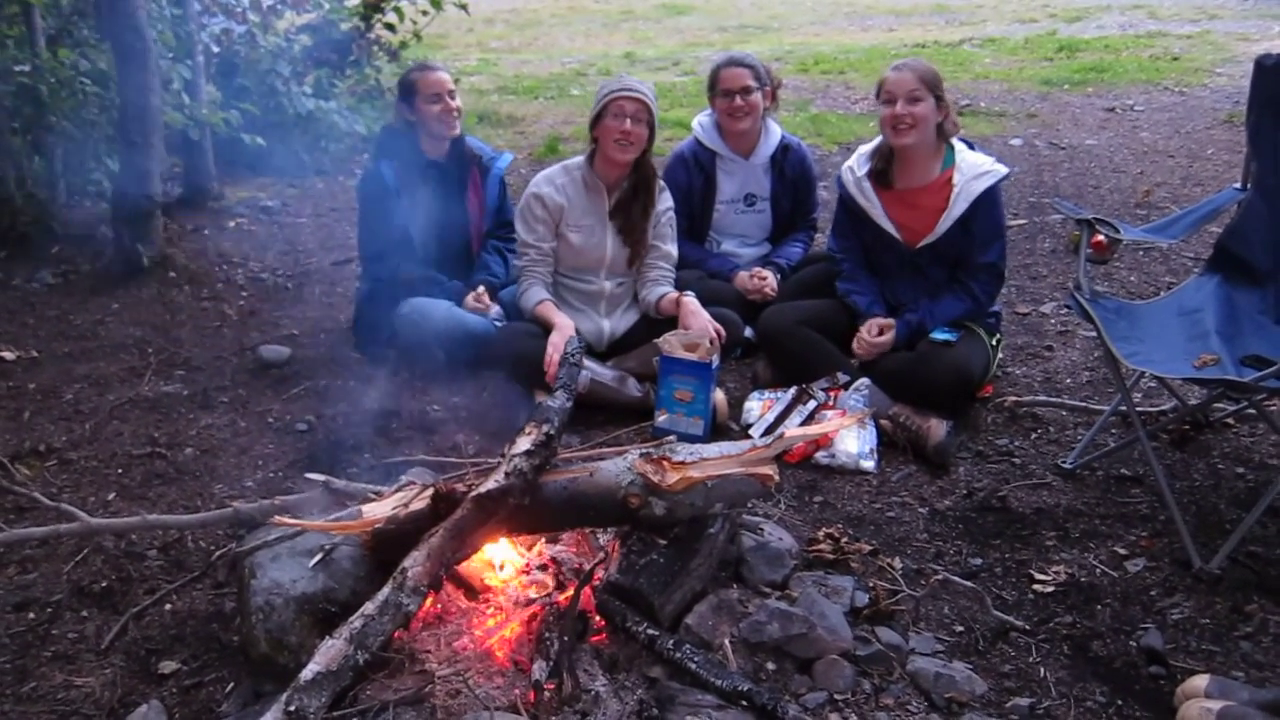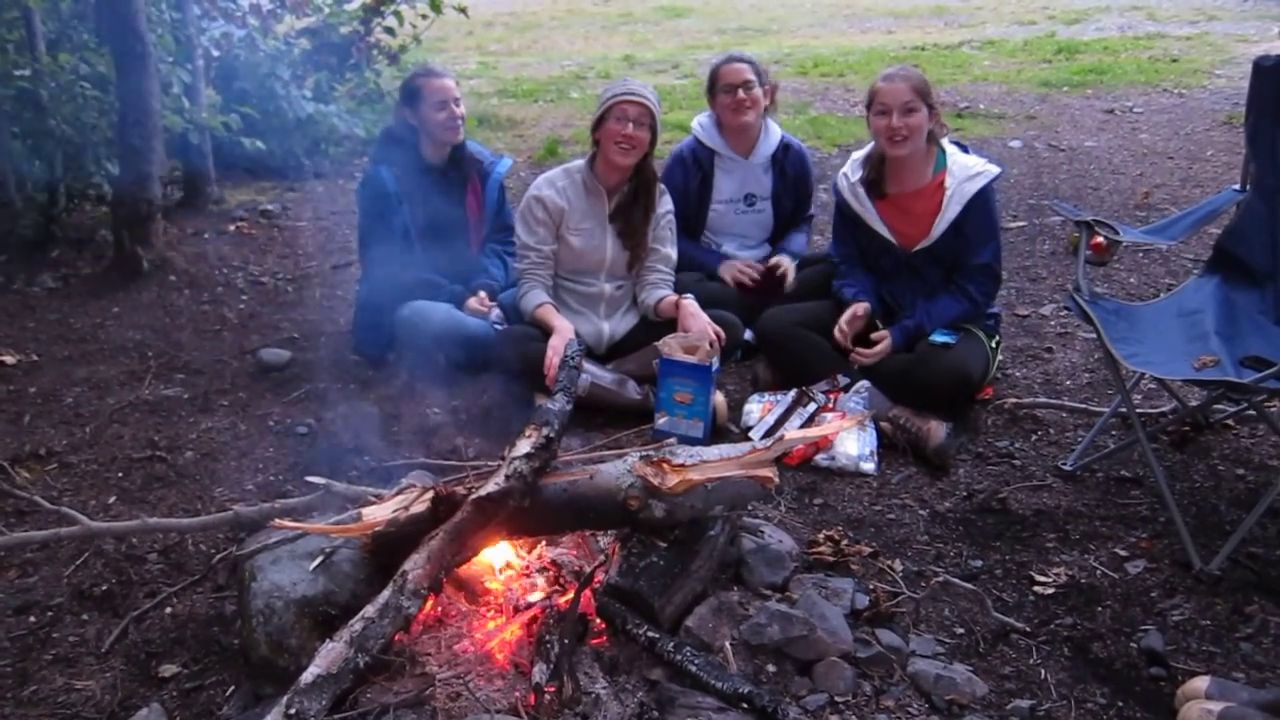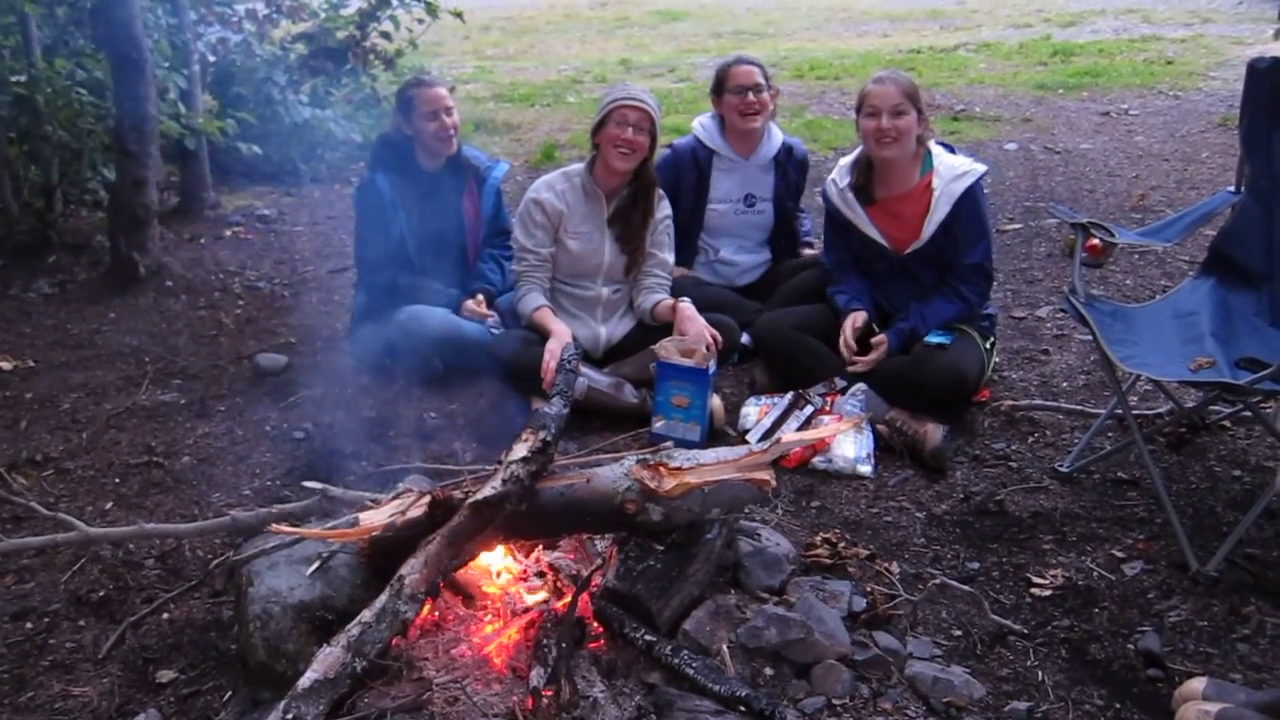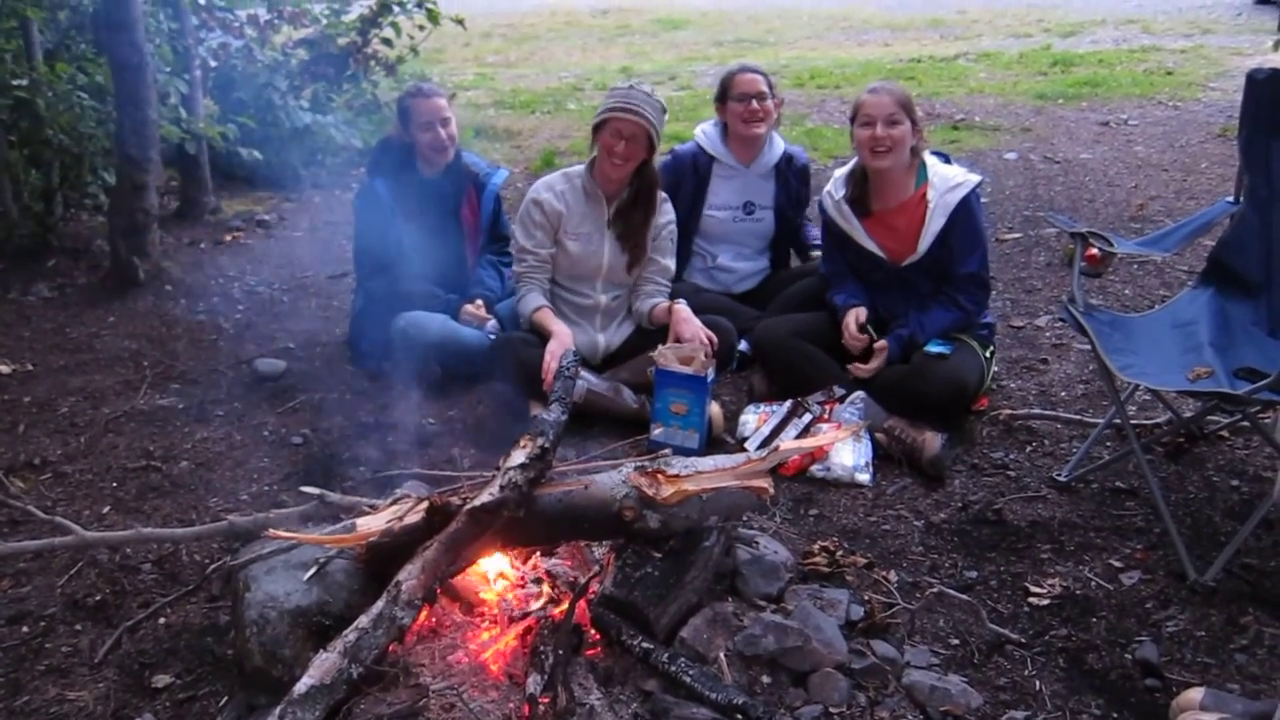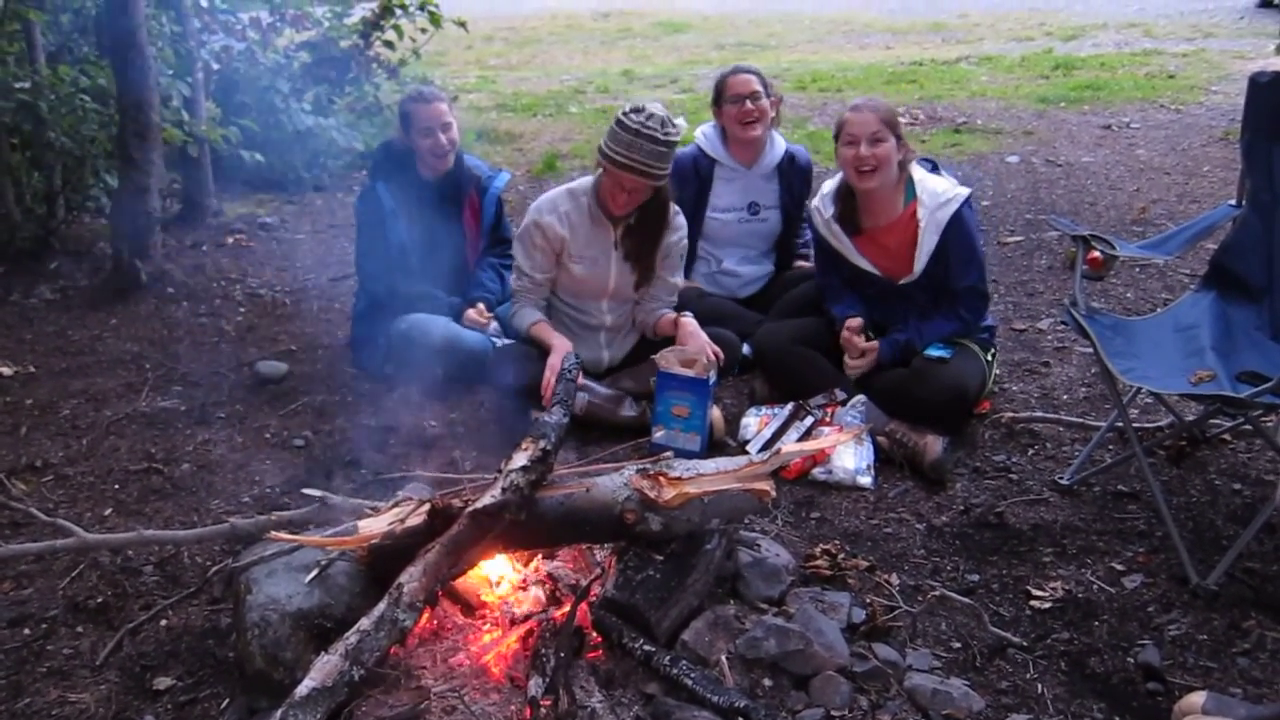
dt=0.4s
person 1, frame 1
left shoulder: (975, 182)
right shoulder: (859, 175)
left elbow: (981, 282)
right elbow: (849, 260)
left wrist: (905, 329)
right wrist: (870, 316)
left hip: (954, 319)
right hip: (879, 312)
left knee: (951, 372)
right knee: (776, 325)
left ankle: (822, 374)
right ankle: (894, 412)
person 1, frame 2
left shoulder: (968, 184)
right shoulder: (854, 181)
left elbow: (978, 284)
right elbow: (849, 262)
left wrist: (902, 335)
right wrist: (859, 303)
left hip: (952, 322)
right hip: (878, 314)
left knee: (950, 374)
right knee: (774, 326)
left ankle: (826, 379)
right ankle: (893, 413)
person 1, frame 3
left shoulder: (958, 184)
right shoulder: (843, 186)
left elbow: (970, 284)
right elbow: (842, 268)
left wrist: (898, 339)
right wrist: (853, 311)
left hip: (948, 323)
right hip: (872, 318)
left knee: (947, 375)
right knee: (771, 331)
left ankle: (821, 381)
right ankle: (891, 416)
person 1, frame 4
left shoulder: (953, 193)
right shoulder: (839, 196)
left elbow: (968, 294)
right elbow: (839, 274)
left wrist: (898, 344)
right wrist: (852, 310)
left hip: (946, 331)
right hip: (871, 326)
left knee: (946, 384)
right knee: (770, 338)
left ankle: (820, 390)
right ankle: (889, 425)
person 1, frame 5
left shoulder: (944, 206)
right shoulder: (828, 210)
left elbow: (968, 305)
right elbow: (835, 287)
left wrist: (890, 349)
right wrist: (849, 322)
left hip: (947, 336)
right hip: (870, 333)
left knee: (947, 390)
right knee: (772, 343)
left ankle: (825, 394)
right ankle: (888, 427)
person 2, frame 1
left shoulder: (657, 195)
right shoulder: (549, 188)
left elbow: (655, 281)
right elbow: (533, 282)
left wrist: (684, 302)
right wrist: (560, 323)
left hip: (628, 332)
right hip: (567, 331)
left knee: (725, 326)
right knee: (509, 342)
right ankle: (650, 393)
person 2, frame 2
left shoulder: (657, 199)
right shoulder: (550, 191)
left elbow: (653, 285)
right elbow: (532, 284)
left wrist: (683, 304)
right wrist: (560, 326)
left hip: (628, 335)
right hip: (567, 335)
left knee: (725, 329)
right knee: (511, 344)
left ankle: (579, 383)
right ankle: (651, 396)
person 2, frame 3
left shoulder: (655, 204)
right shoulder: (548, 194)
left elbow: (650, 290)
right elbow: (530, 285)
left wrist: (680, 308)
right wrist: (558, 330)
left hip: (625, 339)
right hip: (564, 338)
left knee: (722, 332)
right knee: (507, 350)
left ankle: (574, 386)
right ankle: (647, 399)
person 2, frame 4
left shoulder: (658, 208)
right shoulder: (549, 195)
left elbow: (649, 296)
right elbow: (530, 286)
left wrist: (676, 311)
right wrist: (558, 330)
left hip: (625, 344)
right hip: (563, 342)
left knee: (720, 336)
right knee: (507, 350)
left ankle: (573, 391)
right ankle: (648, 405)
person 2, frame 5
left shoulder: (669, 222)
right shoulder: (551, 212)
left elbow: (653, 308)
right elbow: (526, 303)
left wrist: (683, 323)
right wrist: (557, 343)
left hip: (629, 353)
right hip: (565, 352)
left knee: (723, 346)
right knee: (508, 364)
left ankle: (578, 399)
right ankle: (641, 412)
person 3, frame 1
left shoulder: (483, 162)
right shoulder: (383, 177)
left elbow: (503, 233)
right elbow: (382, 261)
left wrist: (485, 285)
right wrist: (454, 295)
left hip: (476, 292)
right hip: (414, 298)
right knee: (419, 320)
person 3, frame 2
left shoulder: (483, 166)
right shoulder: (383, 181)
left elbow: (502, 237)
right elbow: (384, 266)
left wrist: (485, 288)
right wrist: (456, 299)
left hip: (476, 295)
right hip: (413, 302)
right knee: (418, 322)
person 3, frame 3
left shoulder: (479, 171)
right shoulder: (379, 187)
left elbow: (498, 242)
right elbow: (380, 273)
left wrist: (482, 293)
right wrist: (453, 303)
left hip: (472, 300)
right hip: (408, 307)
right knee: (414, 327)
person 3, frame 4
left shoulder: (479, 177)
right shoulder: (379, 192)
left elbow: (497, 248)
right elbow: (379, 278)
left wrist: (481, 298)
right wrist: (452, 307)
left hip: (472, 305)
right hip: (407, 312)
right knee: (413, 332)
person 3, frame 5
left shoulder: (481, 181)
right shoulder: (380, 196)
left elbow: (499, 252)
right elbow: (382, 280)
left wrist: (482, 302)
right wrist: (455, 310)
left hip: (473, 307)
right hip: (408, 315)
right knee: (416, 335)
person 4, frame 1
left shoulder: (793, 154)
right shoulder: (687, 159)
left elbow: (803, 227)
right elbow: (675, 238)
left wrist: (775, 272)
right wrist: (732, 276)
left hip: (771, 273)
right hip: (713, 276)
left knee: (837, 267)
right knee: (682, 285)
left ankle: (754, 326)
person 4, frame 2
left shoulder: (791, 154)
right shoulder: (688, 158)
left elbow: (800, 220)
left wrist: (788, 255)
right wrist: (718, 264)
left hip: (770, 275)
right hip: (710, 280)
left knee: (834, 269)
right knee: (679, 288)
person 4, frame 3
left shoulder: (791, 154)
right shoulder: (685, 156)
left wrist: (803, 245)
left hip: (764, 279)
right hip: (704, 284)
right knee: (675, 292)
left ankle: (752, 333)
person 4, frame 4
left shoulder: (793, 164)
right shoulder: (686, 162)
left wrist: (813, 252)
left hip: (763, 286)
right hip: (700, 290)
right knee: (672, 298)
left ankle: (749, 341)
person 4, frame 5
left shoulder: (795, 162)
right shoulder: (689, 165)
left wrist: (801, 257)
left hip: (766, 289)
right hip: (705, 295)
right knee: (679, 303)
left ankle: (753, 346)
